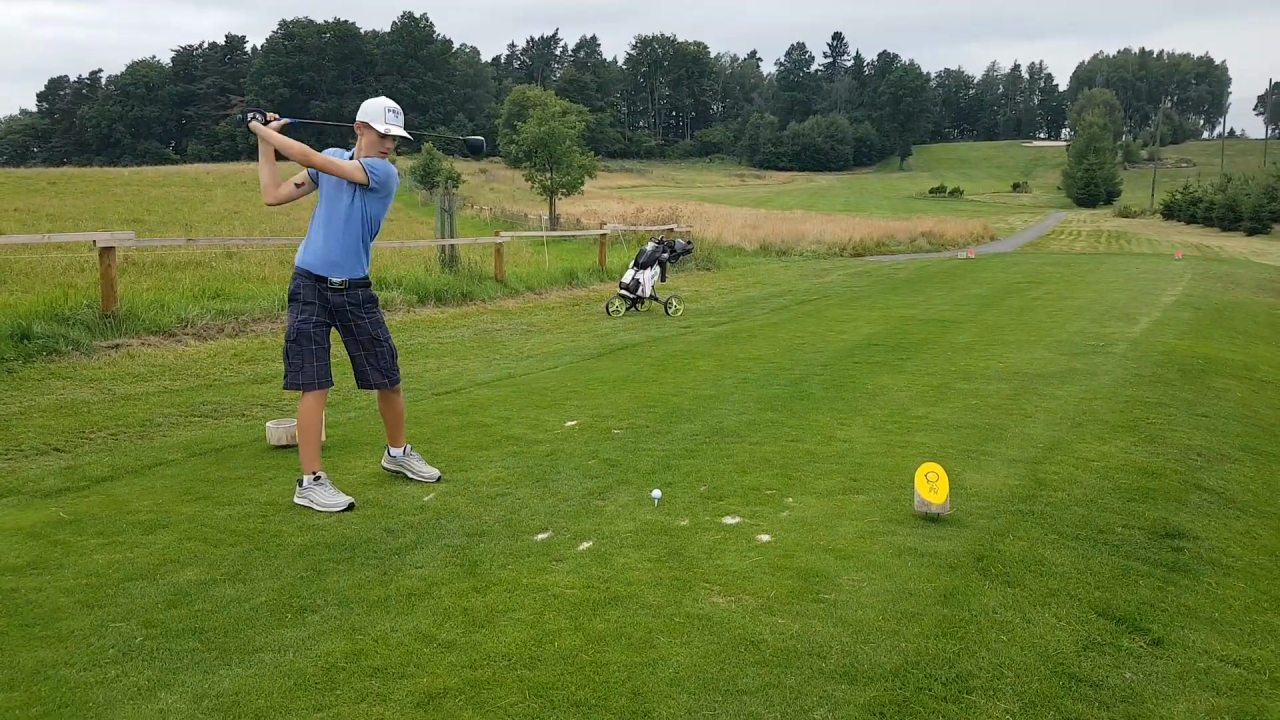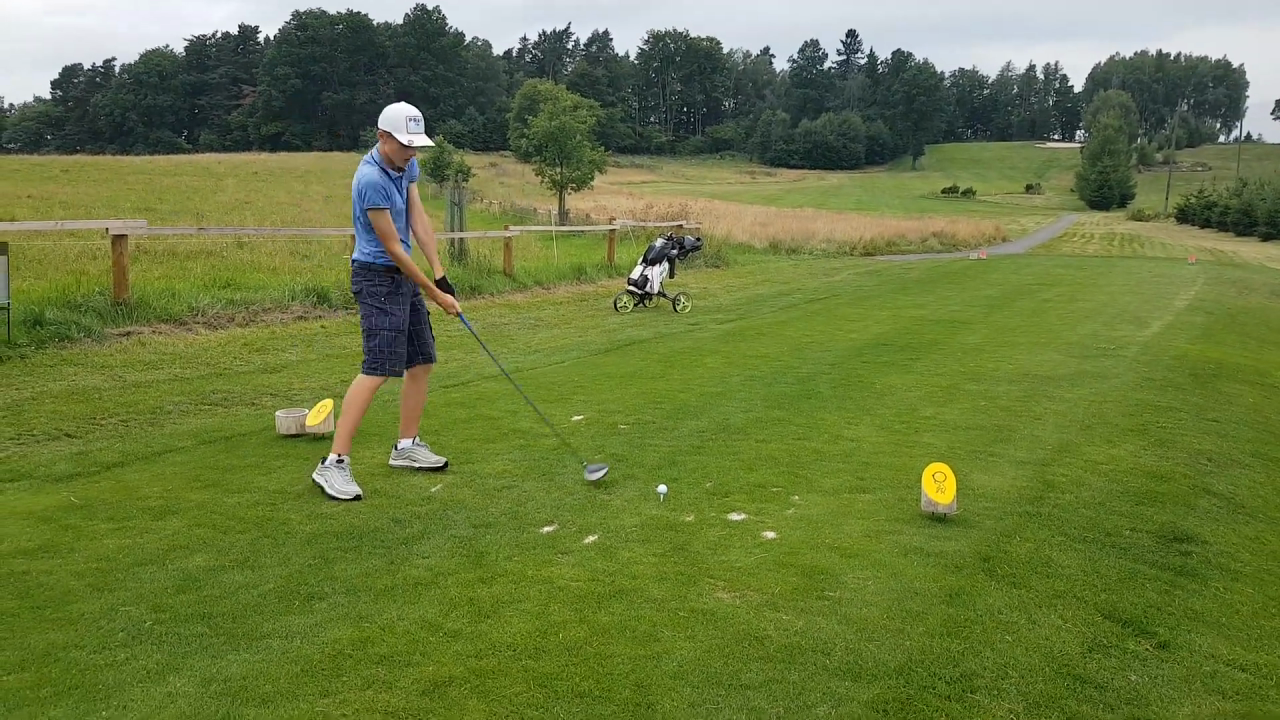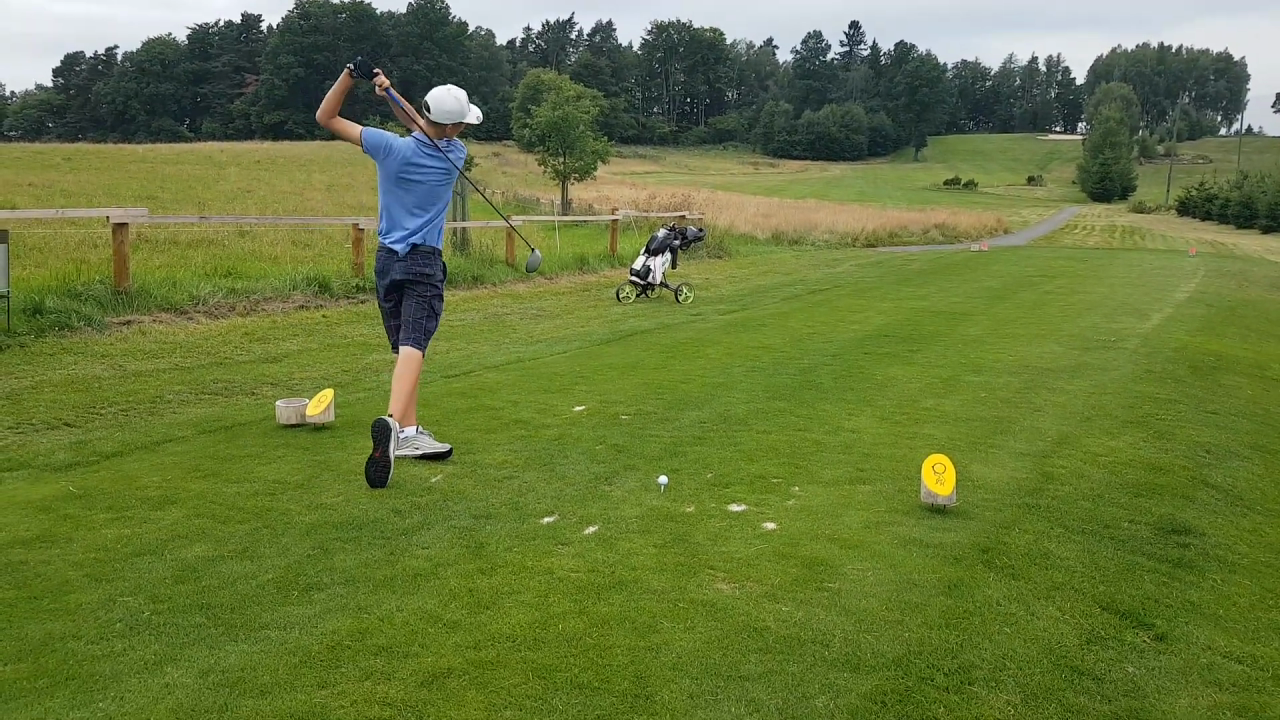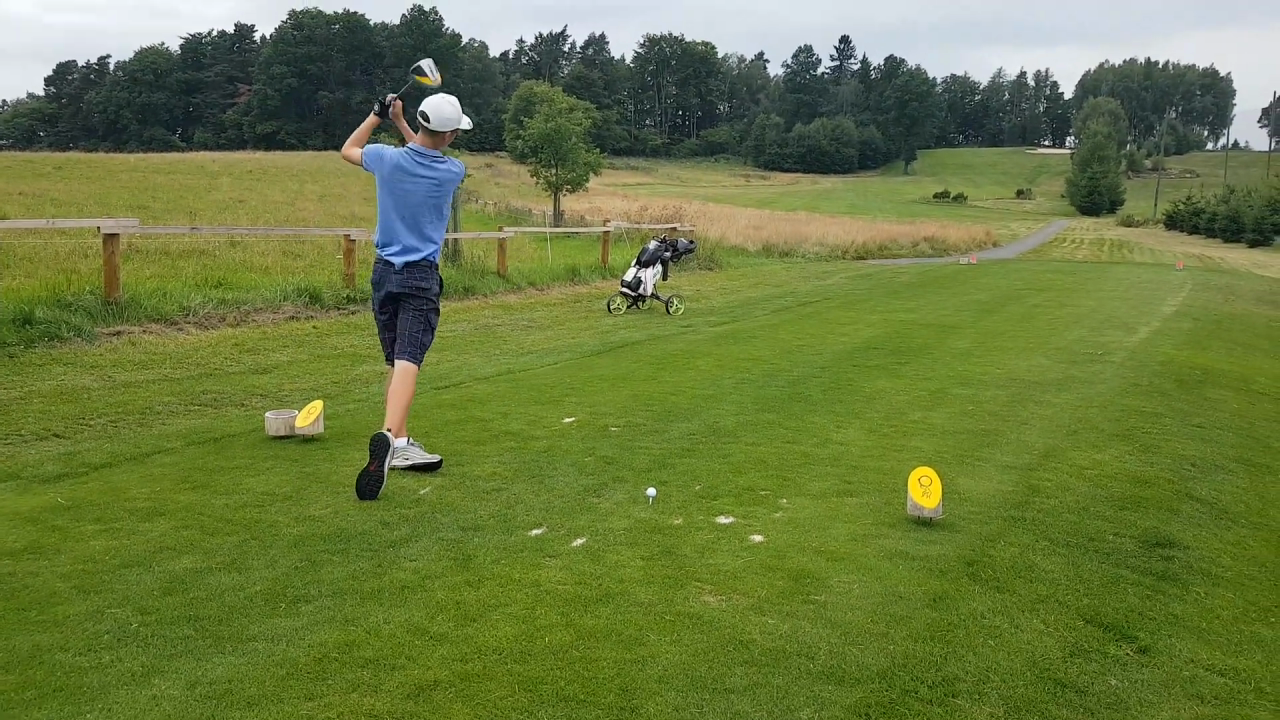
dt=0.5s
person 1, frame 1
left shoulder: (384, 174)
right shoulder: (332, 160)
left elbow: (309, 158)
right elbow: (272, 195)
left wrist: (267, 130)
right wrist: (265, 139)
left hip: (354, 291)
right hip: (309, 286)
left knee: (388, 380)
right knee: (314, 385)
left ankle: (398, 452)
right ankle: (311, 480)
person 1, frame 2
left shoulder: (407, 167)
right shoulder: (370, 180)
left elbow: (419, 221)
right elbow: (394, 248)
left wrist: (440, 273)
right wrist: (432, 292)
left hip: (405, 280)
right hip: (377, 277)
left knee: (421, 363)
right knee: (377, 370)
left ankle: (406, 445)
right ankle: (334, 463)
person 1, frame 3
left shoulder: (389, 147)
right shoulder: (456, 154)
left elbow: (325, 118)
right elbow: (419, 128)
left wrist: (349, 75)
right wrist: (392, 95)
left hip: (387, 260)
right hip: (425, 264)
left knee: (404, 346)
right knee: (412, 346)
left ankle: (408, 432)
right ankle: (392, 422)
person 1, frame 4
left shoulder: (386, 159)
right shoulder: (453, 170)
left elbow: (348, 149)
left wrist: (378, 115)
right wrist: (400, 120)
left hip: (385, 272)
right hip: (422, 277)
left knee: (397, 360)
right knee: (407, 361)
left ankle: (401, 444)
right ankle: (389, 437)
